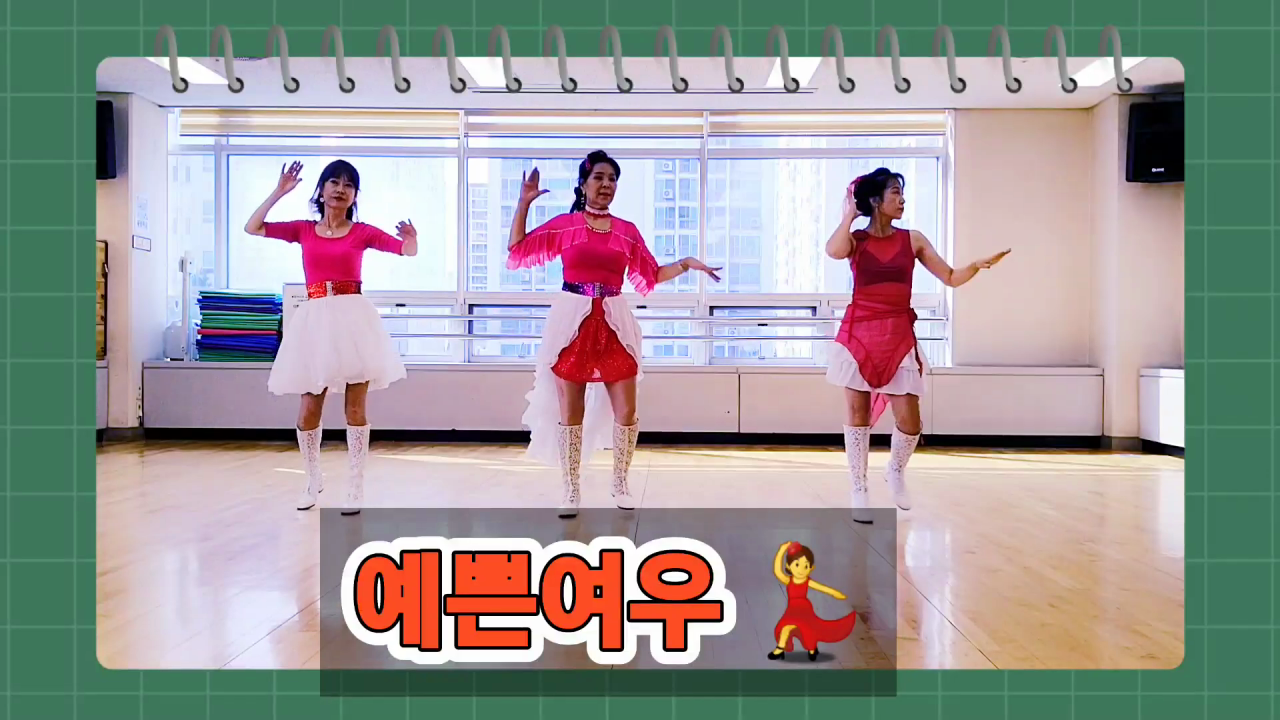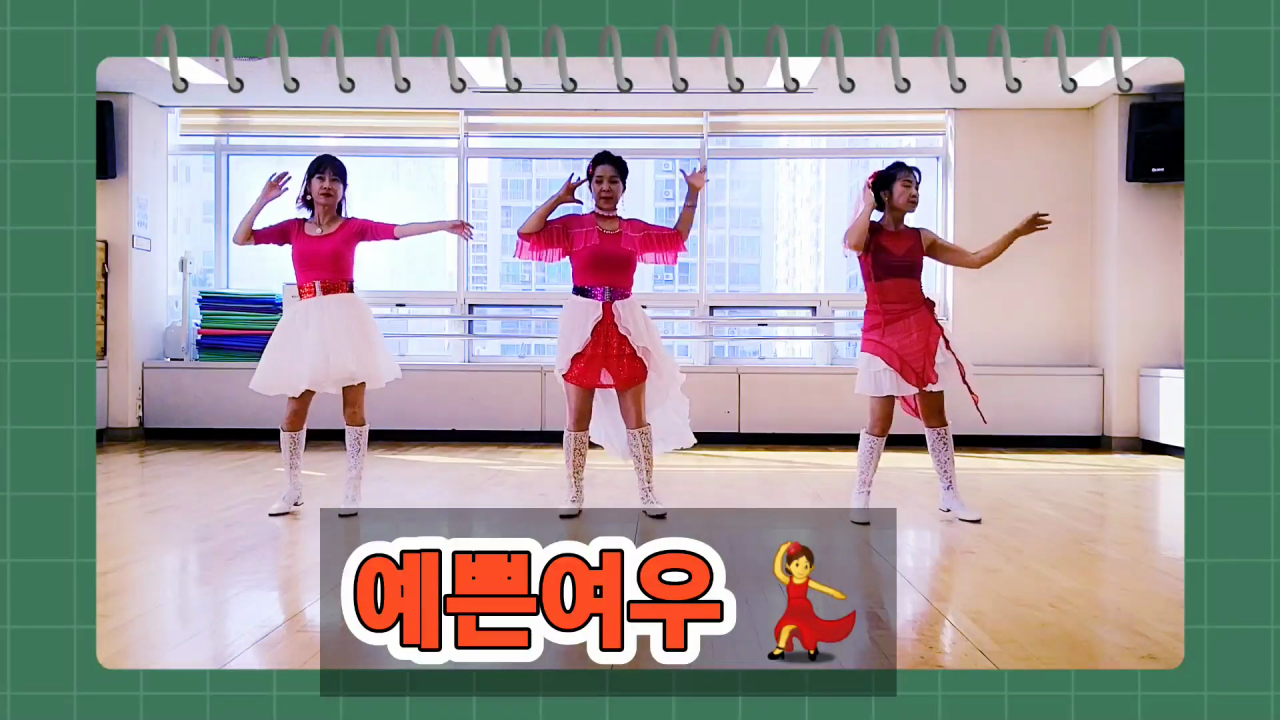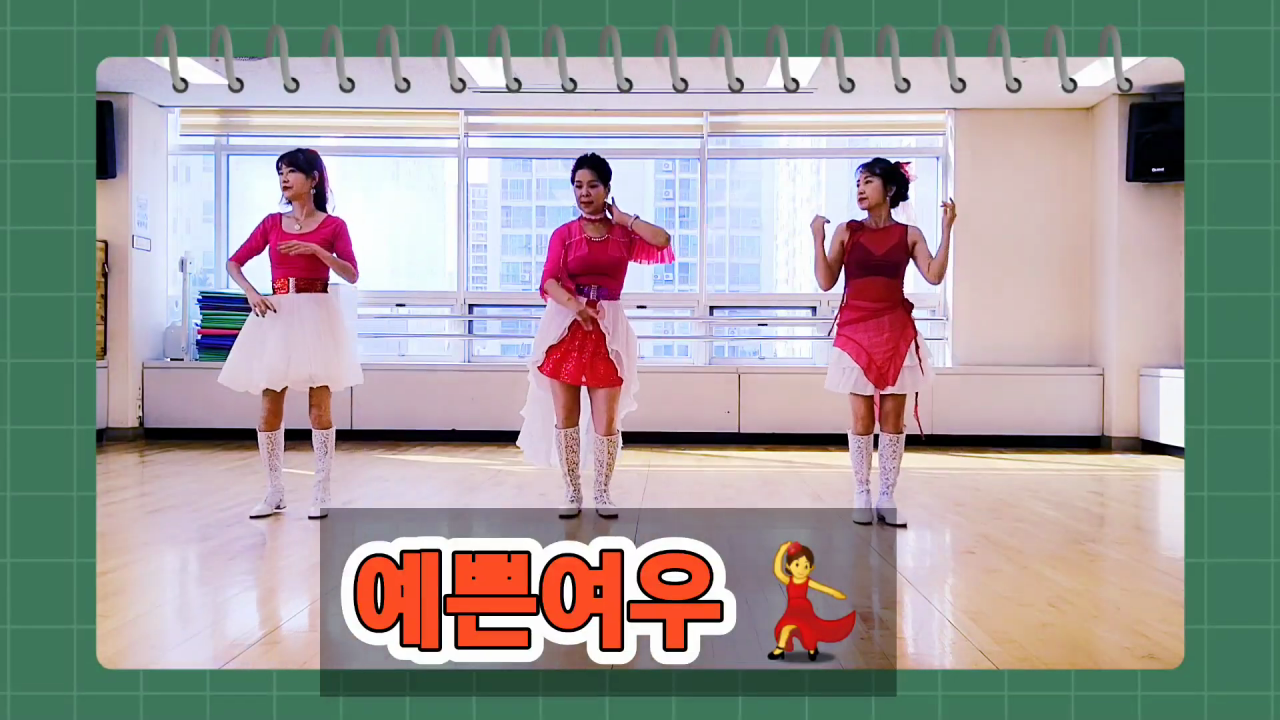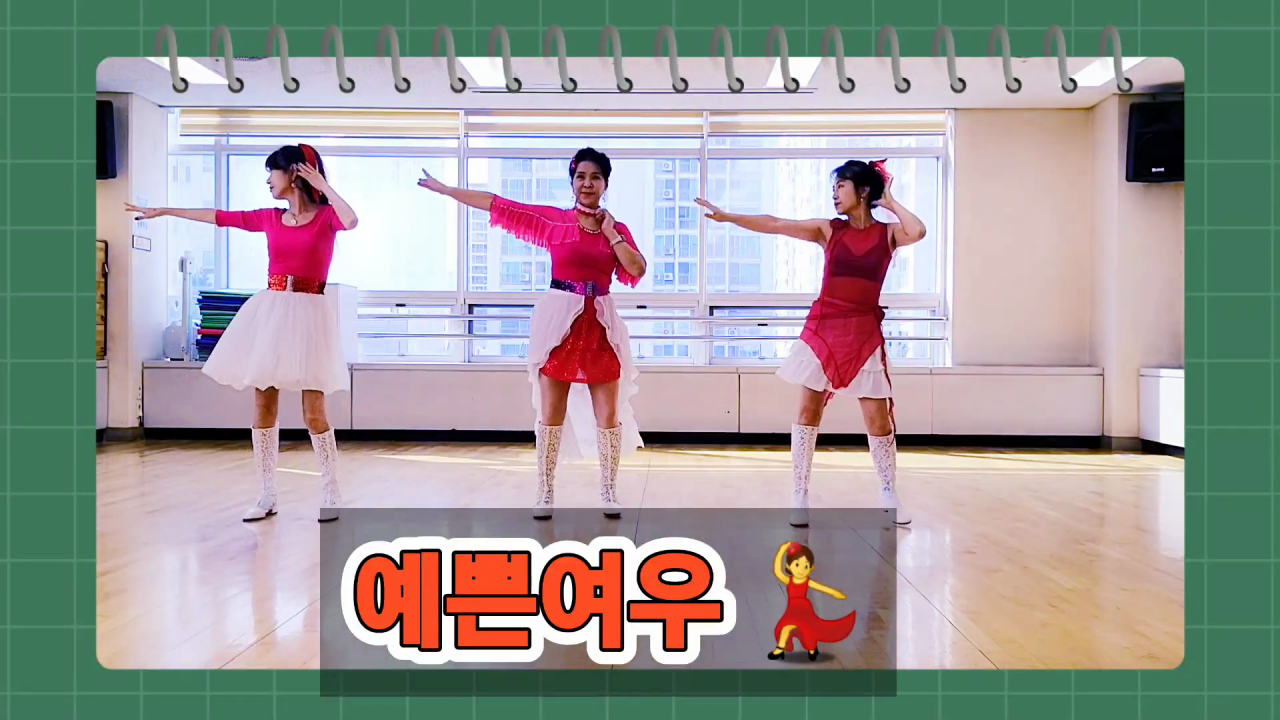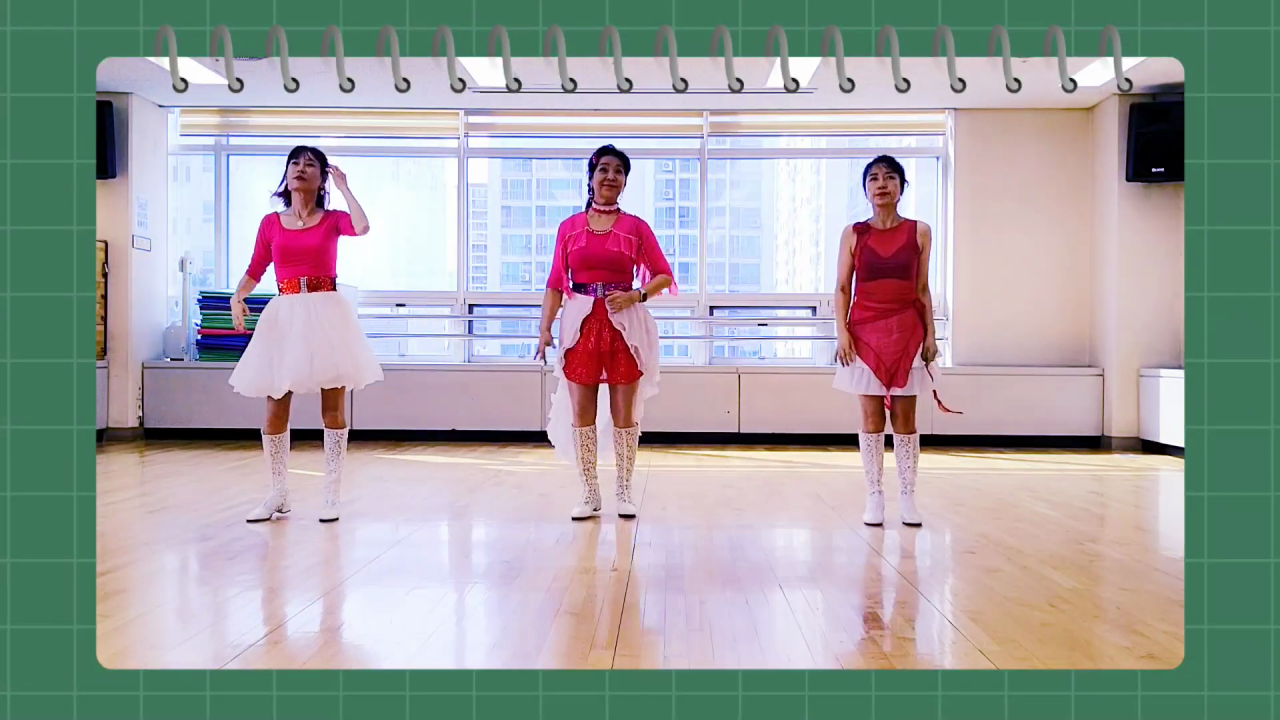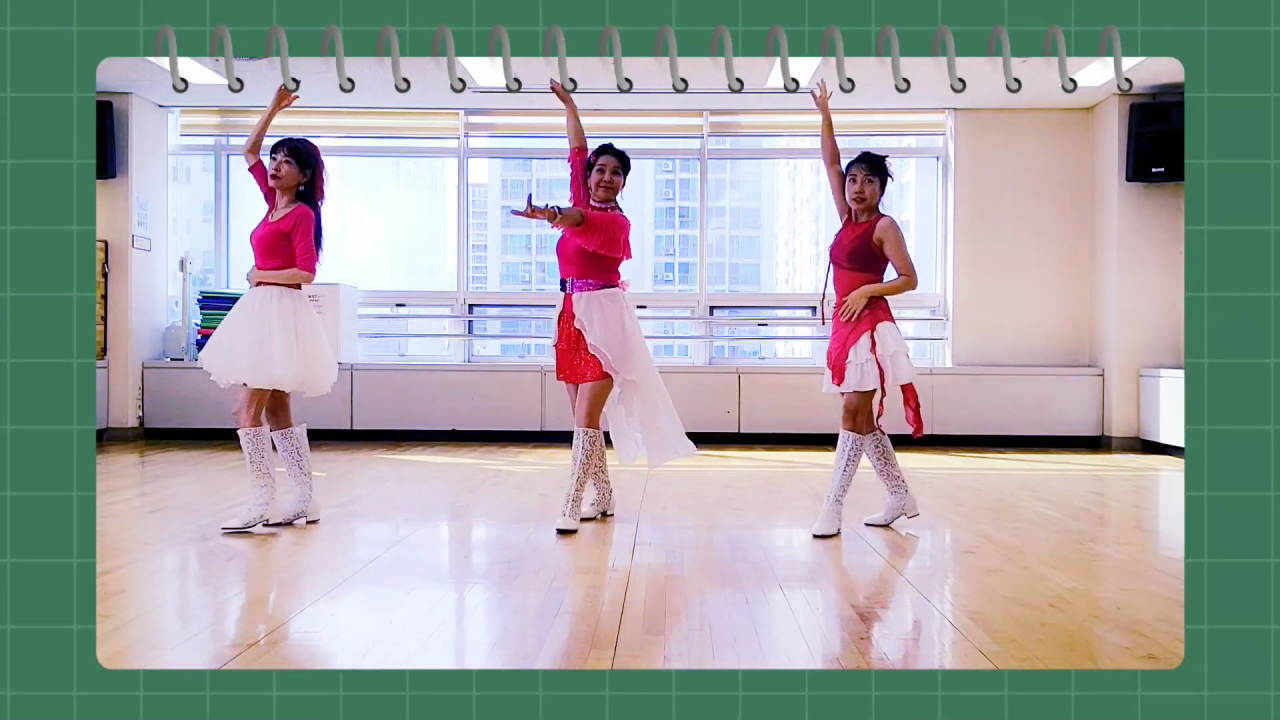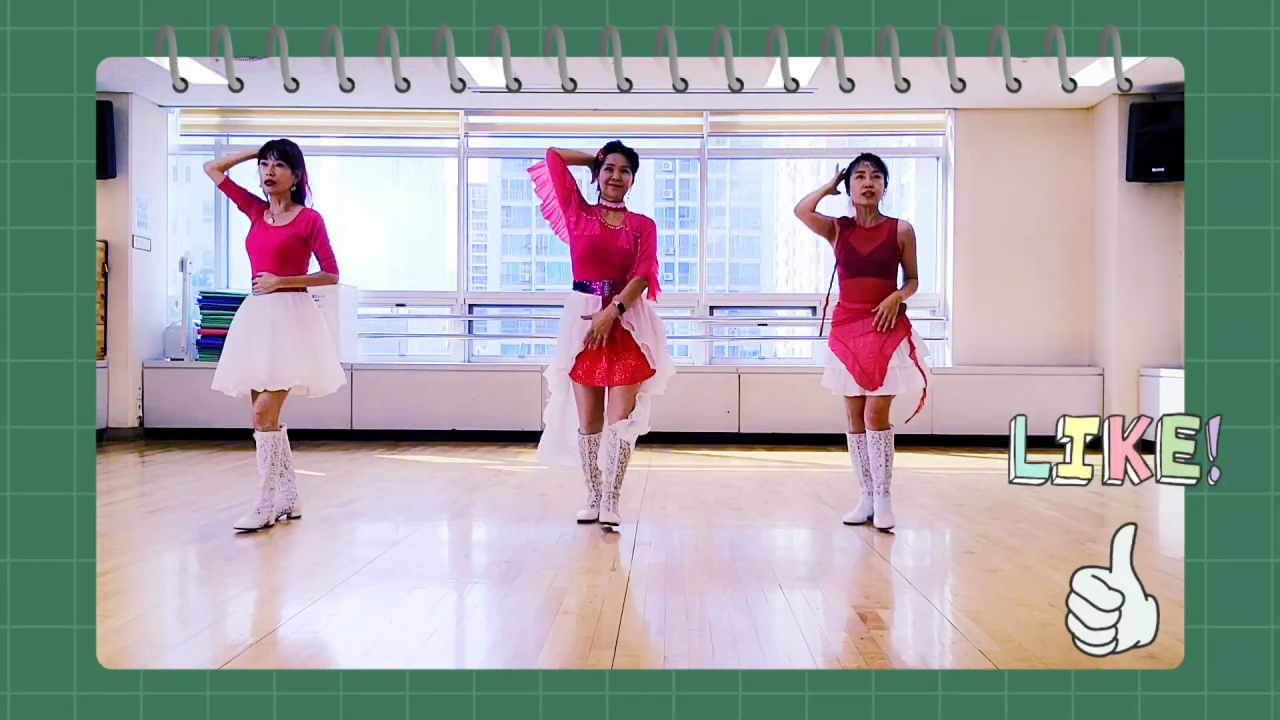
dt=0.7s
person 1, frame 1
left shoulder: (361, 233)
right shoulder: (301, 230)
left elbow: (408, 250)
right elbow: (251, 227)
left wrist: (411, 238)
right wrist: (278, 193)
left hip: (353, 317)
right hip: (315, 319)
left knee: (355, 409)
right knee: (309, 410)
left ankle: (355, 490)
right ankle: (313, 479)
person 1, frame 2
left shoulder: (353, 228)
right shoulder: (292, 229)
left elbow: (399, 230)
right elbow: (241, 239)
left wrist: (444, 225)
right wrist: (264, 199)
left hip: (345, 316)
right hip: (306, 320)
left knee: (354, 409)
right knee: (294, 412)
left ankle: (353, 491)
right ankle: (293, 489)
person 1, frame 3
left shoulder: (333, 225)
right shoulder: (271, 224)
left elbow: (352, 273)
right elbow: (234, 262)
left wrist: (315, 249)
right wrist: (249, 291)
left hip: (316, 315)
right hip: (275, 316)
left knee: (319, 411)
right knee: (269, 411)
left ankle: (321, 492)
right ankle: (275, 491)
person 1, frame 4
left shoulder: (326, 216)
right shoulder: (269, 218)
left elbow: (352, 221)
right elbow: (218, 217)
left wrist: (323, 185)
right wrist: (161, 211)
left hip: (308, 313)
right hip: (269, 311)
left knee: (313, 414)
right knee: (264, 408)
left ankle: (331, 493)
right ankle: (268, 494)
person 1, frame 5
left shoulder: (333, 219)
right shoulder: (271, 223)
left elbow: (363, 228)
right elbow: (254, 272)
left wrist: (344, 187)
right wrist: (237, 300)
left hip: (326, 314)
right hip: (284, 316)
left knee: (333, 410)
right knee: (275, 414)
left ankle: (331, 494)
right ankle: (278, 493)
person 1, frame 6
left shoulder: (303, 214)
right shoulder: (274, 201)
left elbow: (306, 273)
right elbow: (249, 152)
left wrist: (261, 276)
right wrist: (272, 111)
left hip: (281, 312)
right hip: (261, 310)
left knee: (247, 411)
right knee: (276, 413)
left ankle: (263, 501)
right ankle: (303, 500)
person 1, frame 7
left shoulder: (310, 219)
right shoulder: (256, 211)
left elbow: (331, 275)
right elbow: (213, 170)
left wrist: (282, 281)
right wrist: (253, 154)
left hip: (291, 315)
right hip: (256, 315)
left knee: (266, 411)
right knee: (260, 416)
left ankle: (267, 499)
right ankle: (287, 498)
person 2, frame 1
left shoulder: (626, 230)
right shoulder: (562, 225)
left elbow: (651, 273)
right elbow: (517, 251)
left wrist: (690, 263)
right wrist: (525, 202)
left hip: (613, 323)
right hip: (570, 321)
left knee: (626, 412)
right knee: (570, 413)
left ankle: (621, 484)
right ankle: (571, 491)
person 2, frame 2
left shoulder: (637, 231)
right shoulder: (572, 227)
left elbow: (676, 238)
right elbow: (526, 233)
left wrist: (693, 196)
right wrist: (558, 199)
left hip: (625, 325)
right hip: (583, 325)
left knee: (636, 416)
right knee: (578, 418)
left ankle: (647, 491)
right ankle: (575, 492)
person 2, frame 3
left shoulder: (627, 233)
right shoulder: (564, 234)
left elbow: (663, 243)
right elbow: (551, 281)
left wrist: (624, 218)
right wrist: (578, 307)
left hip: (610, 328)
right hip: (566, 327)
left knee: (606, 420)
right knee: (566, 416)
left ankle: (602, 491)
right ankle: (572, 491)
person 2, frame 4
left shoulder: (617, 229)
right shoulder: (552, 220)
left elbow: (637, 270)
right elbow: (497, 204)
left wrist: (610, 233)
right wrist: (445, 189)
left hip: (600, 324)
right hip: (559, 319)
left knee: (608, 414)
right knee: (551, 413)
left ankle: (608, 490)
right ankle: (545, 492)
person 2, frame 5
left shoulder: (636, 226)
right shoulder: (570, 227)
left elbow: (663, 275)
right elbow: (556, 281)
left wrist: (641, 295)
right wrist: (545, 330)
left hip: (628, 324)
right hip: (582, 322)
left knee: (626, 413)
right knee: (581, 416)
left ankle: (623, 492)
right ankle: (590, 494)
person 2, frame 6
left shoulder: (616, 220)
right shoulder: (582, 203)
left elbow: (581, 221)
right elbow: (578, 152)
left wrist: (550, 216)
right wrist: (569, 106)
left hip: (602, 318)
right hip: (570, 317)
left knee: (587, 417)
right knee: (586, 418)
left ankle: (572, 506)
right ankle: (603, 496)
person 2, frame 7
left shoulder: (643, 225)
right shoulder: (578, 214)
left elbow: (643, 278)
right elbow: (554, 157)
left wrist: (611, 315)
right wrist: (593, 158)
left hip: (627, 324)
right hip: (584, 320)
left knee: (622, 416)
right knee: (588, 419)
left ankle: (612, 499)
right ankle: (593, 497)
person 3, frame 1
left shoulder: (912, 240)
right shoulder: (855, 239)
left elbow: (952, 278)
right elbow: (836, 250)
left wrist: (982, 264)
right wrist: (850, 213)
left hip: (900, 336)
right hip: (858, 334)
left knee: (910, 422)
right knee: (858, 416)
left ankle: (895, 471)
right ankle: (859, 492)
person 3, frame 2
left shoulder: (921, 237)
right shoulder: (868, 233)
left elbow: (974, 260)
right elbow: (852, 243)
left wrist: (1018, 231)
right wrist: (867, 205)
left hip: (923, 331)
right hip: (882, 334)
left knee: (936, 416)
right knee: (880, 421)
left ankle: (949, 494)
right ankle: (861, 494)
person 3, frame 3
left shoulder: (909, 234)
right shoulder: (847, 230)
left elbow: (934, 276)
right elbow: (825, 282)
left wrist: (946, 228)
right wrist: (818, 239)
left hip: (896, 330)
right hip: (855, 331)
left knee: (893, 418)
right knee: (862, 419)
left ankle: (887, 496)
right ankle: (862, 491)
person 3, frame 4
left shoulder: (888, 233)
right shoulder: (828, 229)
left elbow: (918, 232)
right elbow: (773, 224)
left wrist: (891, 204)
right wrist: (727, 216)
left hip: (864, 333)
right hip: (823, 329)
left knee: (878, 419)
right knee: (808, 413)
left ankle: (889, 494)
right ankle: (800, 493)
person 3, frame 5
left shoulder: (919, 232)
right shoulder: (853, 235)
left elbow: (922, 290)
right elbow: (843, 288)
left wrist: (931, 333)
right wrist: (842, 332)
left hip: (907, 331)
right hip: (865, 332)
left knee: (905, 418)
right knee: (871, 418)
left ankle: (907, 496)
right ankle: (874, 495)
person 3, frame 6
left shoulder: (884, 226)
right shoulder: (847, 219)
left elbow: (909, 278)
right elbow: (831, 164)
left wrist: (868, 291)
right wrist: (825, 116)
left hip: (871, 329)
right hip: (845, 329)
left knee: (853, 418)
right knee: (862, 421)
left ankle: (834, 506)
right ankle: (900, 497)
person 3, frame 7
left shoulder: (901, 230)
right shoulder: (837, 227)
left elbow: (912, 280)
right elbow: (802, 212)
left wrist: (897, 297)
right wrist: (828, 186)
left hip: (887, 330)
right hip: (846, 330)
left knee: (878, 415)
right knee: (856, 418)
left ankle: (882, 498)
right ankle: (867, 496)
